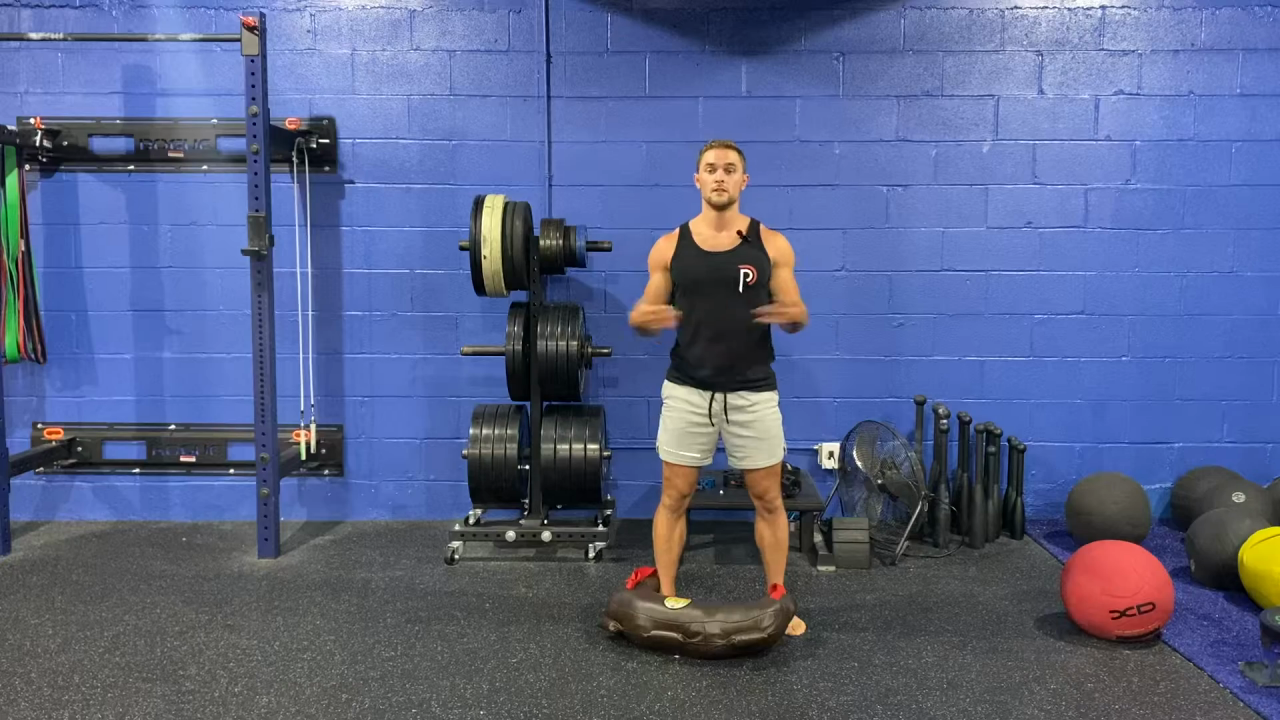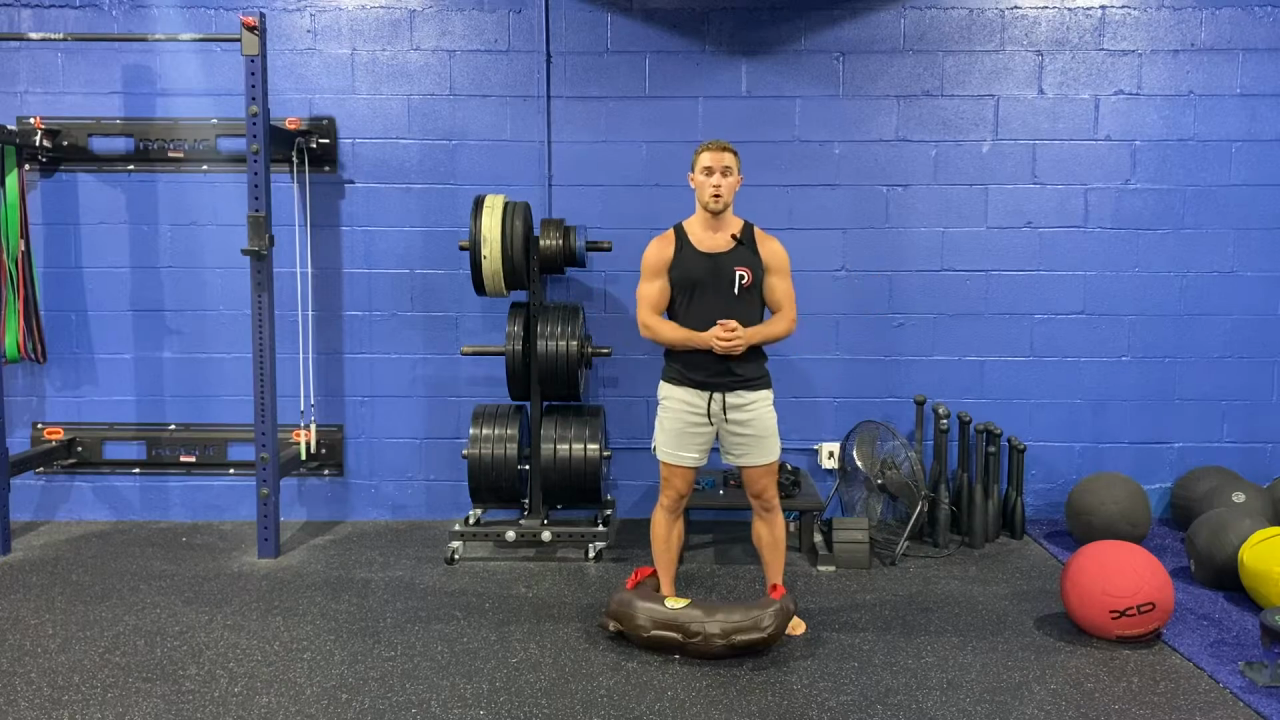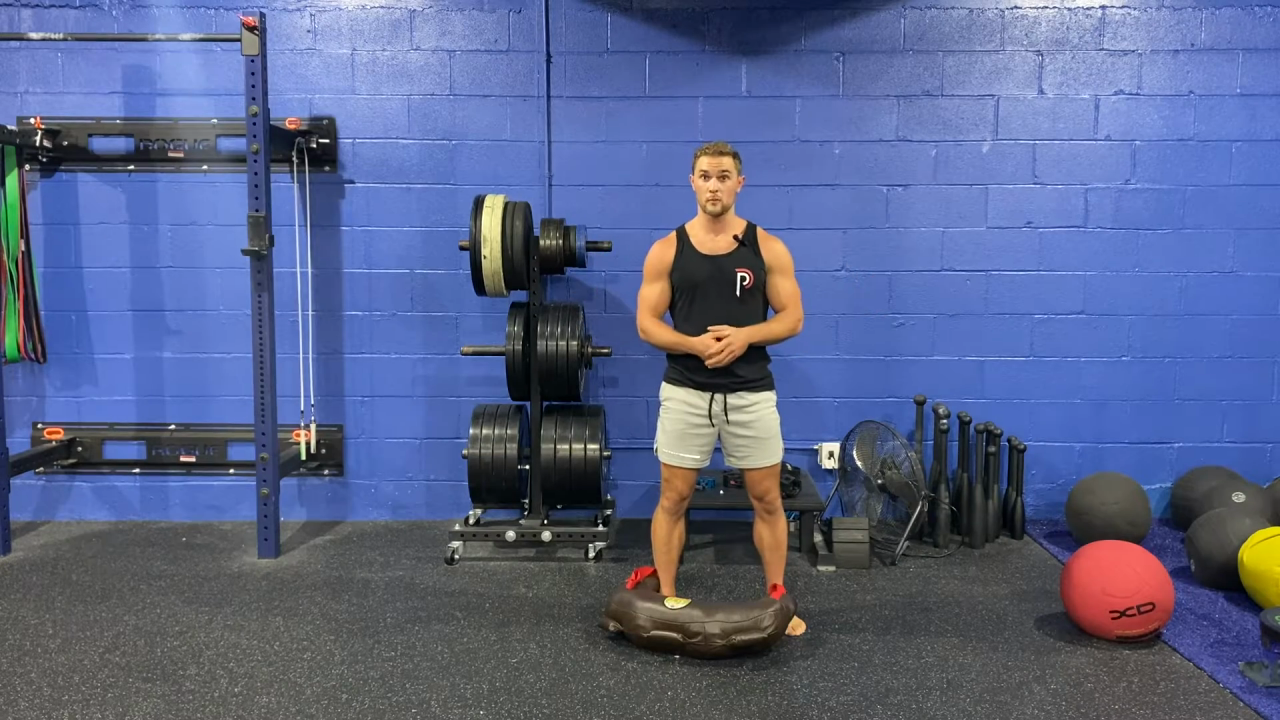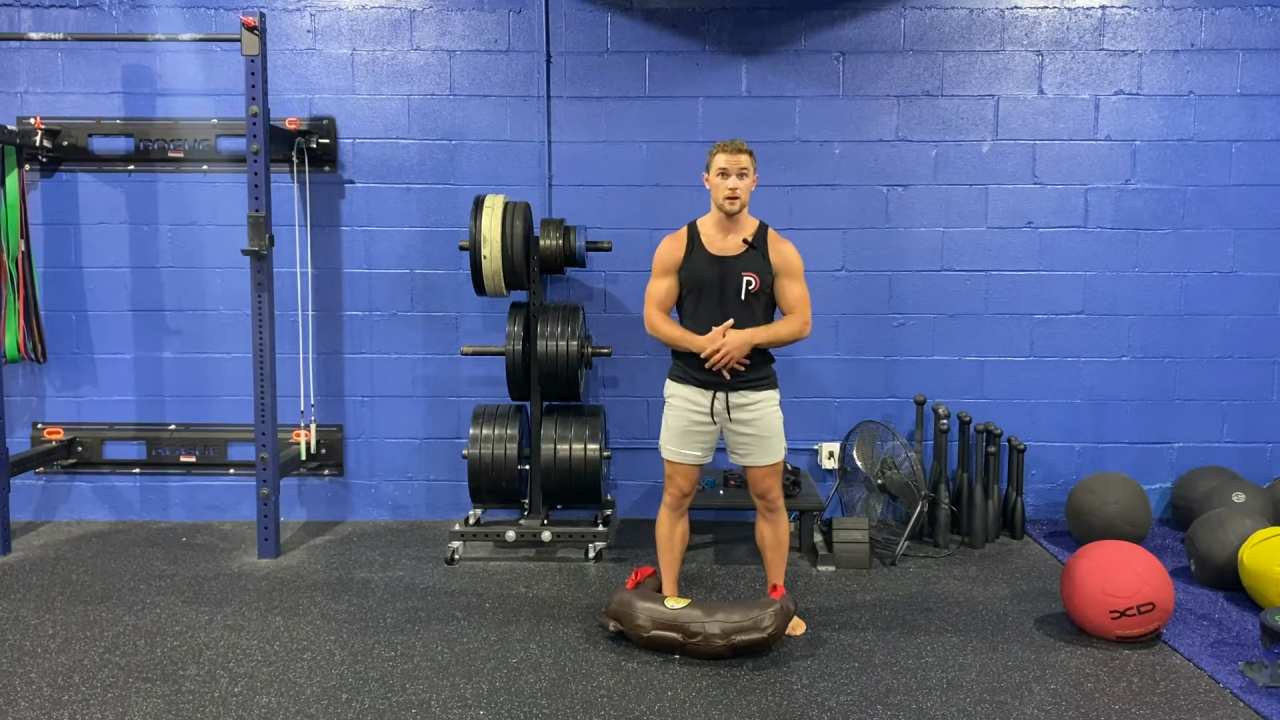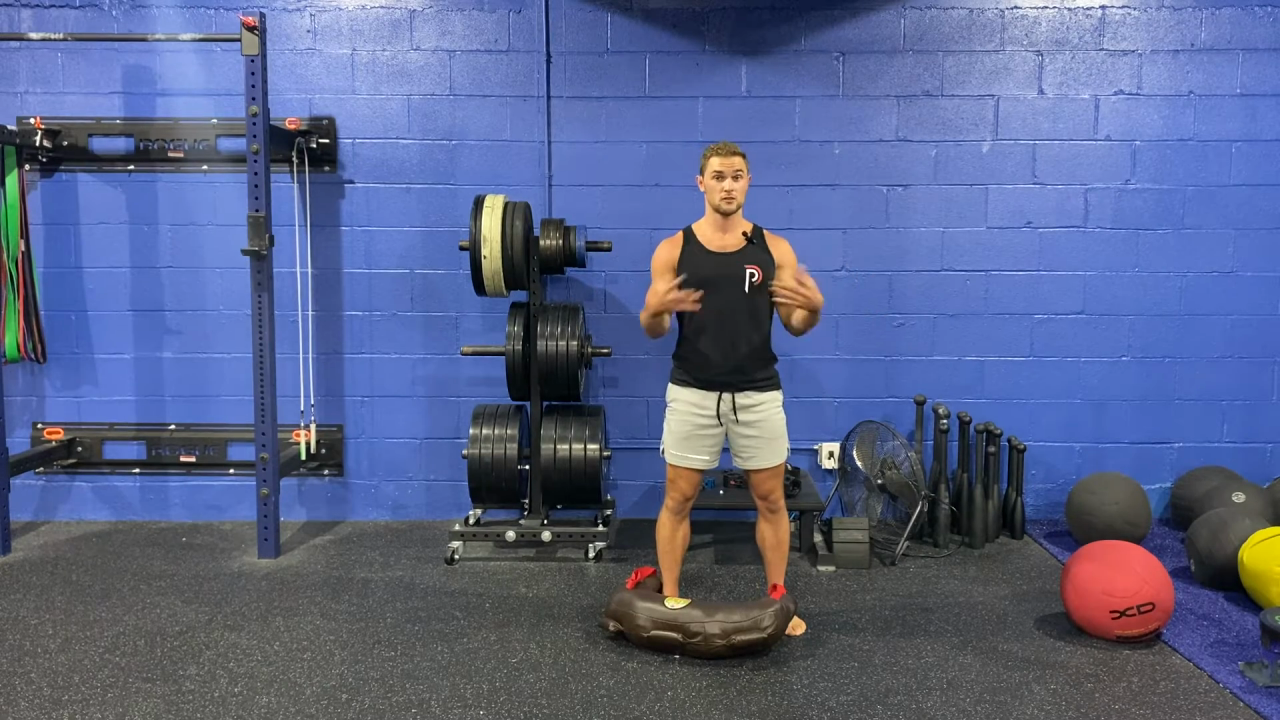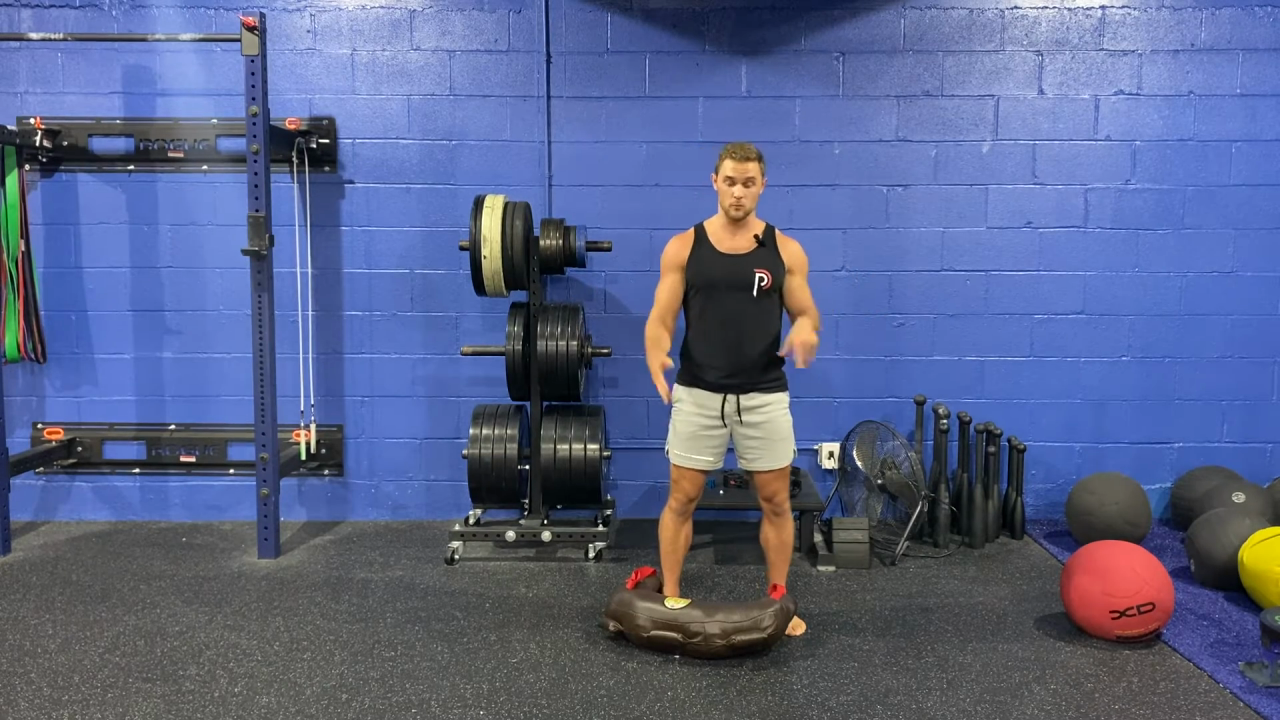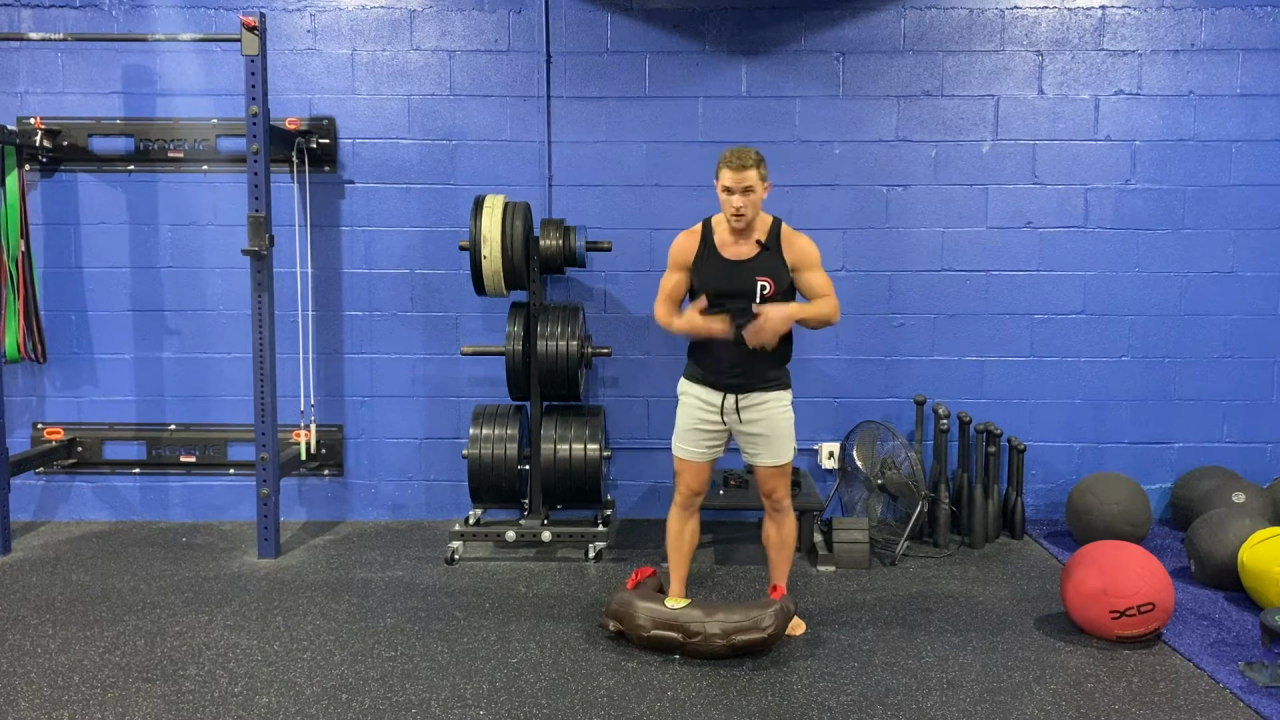
dt=0.7s
person 1, frame 1
left shoulder: (772, 244)
right shoulder: (670, 246)
left elbow: (795, 312)
right elbow: (645, 313)
left wrist: (789, 315)
right wrist: (647, 318)
left hip: (754, 392)
right hip: (688, 390)
left knee: (768, 498)
right knee: (674, 496)
right ankle: (666, 600)
person 1, frame 2
left shoulder: (765, 246)
right shoulder: (664, 247)
left elbow: (786, 317)
right elbow: (647, 320)
left wrist: (746, 337)
right wrist: (705, 339)
left hip: (749, 390)
right hip: (683, 390)
left knee: (765, 498)
right knee: (672, 496)
right ankle: (666, 599)
person 1, frame 3
left shoulder: (767, 247)
right shoulder: (666, 250)
left elbow: (792, 318)
right elbow: (647, 323)
left wrist: (745, 335)
right wrist: (693, 343)
left hip: (752, 392)
right hip: (686, 392)
left knee: (768, 500)
right knee: (673, 499)
right ankle: (667, 600)
person 1, frame 4
left shoulder: (778, 250)
right shoulder: (676, 245)
left elbow: (800, 321)
right elbow: (654, 317)
left wrist: (747, 337)
right wrist: (702, 344)
left hip: (755, 391)
right hip: (689, 388)
left knee: (769, 498)
right knee: (676, 496)
right ankle: (669, 599)
person 1, frame 5
left shoulder: (775, 248)
right shoulder: (673, 248)
left elbow: (795, 324)
right elbow: (656, 328)
left wrist: (811, 305)
right wrist: (655, 311)
left hip: (758, 393)
right hip: (692, 392)
left knee: (770, 499)
right knee: (678, 498)
right ankle: (669, 600)
person 1, frame 6
left shoulder: (785, 249)
right shoulder: (683, 246)
left elbow: (803, 312)
right elbow: (661, 318)
left wrist: (806, 330)
right wrist: (655, 352)
left hip: (765, 395)
right hip: (698, 394)
left knee: (776, 503)
right knee: (682, 500)
right ankle: (670, 599)
person 1, frame 7
left shoulder: (794, 245)
right shoulder: (689, 243)
left elbow: (830, 308)
right elbow: (662, 305)
left wrist: (791, 312)
right wrist: (682, 322)
left hip: (766, 393)
right hip: (701, 389)
left knee: (776, 500)
right knee: (686, 496)
left ankle: (778, 599)
right ankle: (675, 598)
